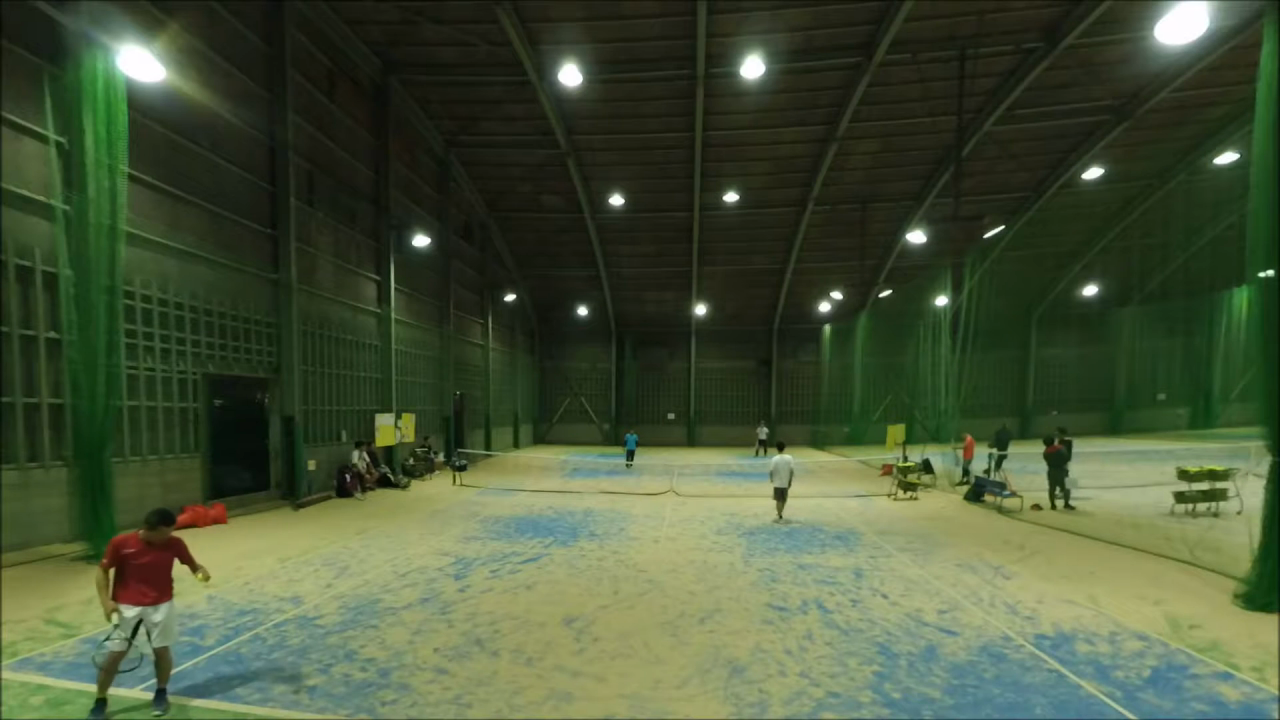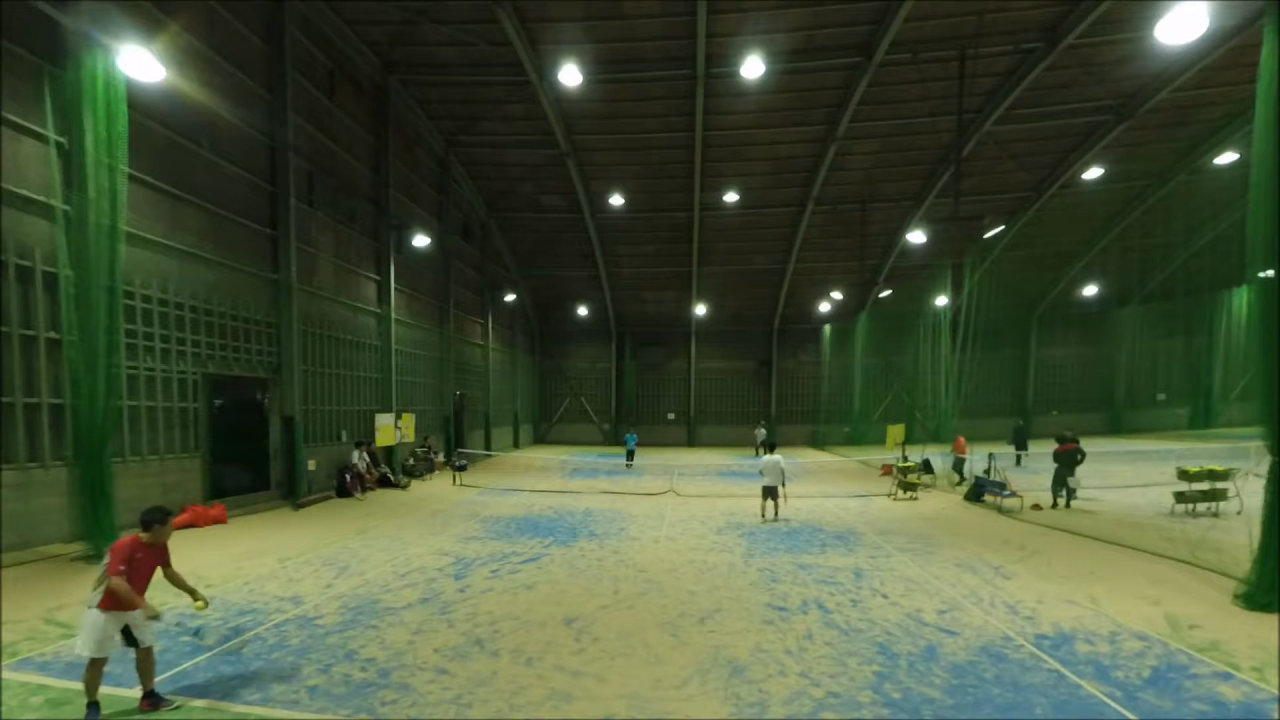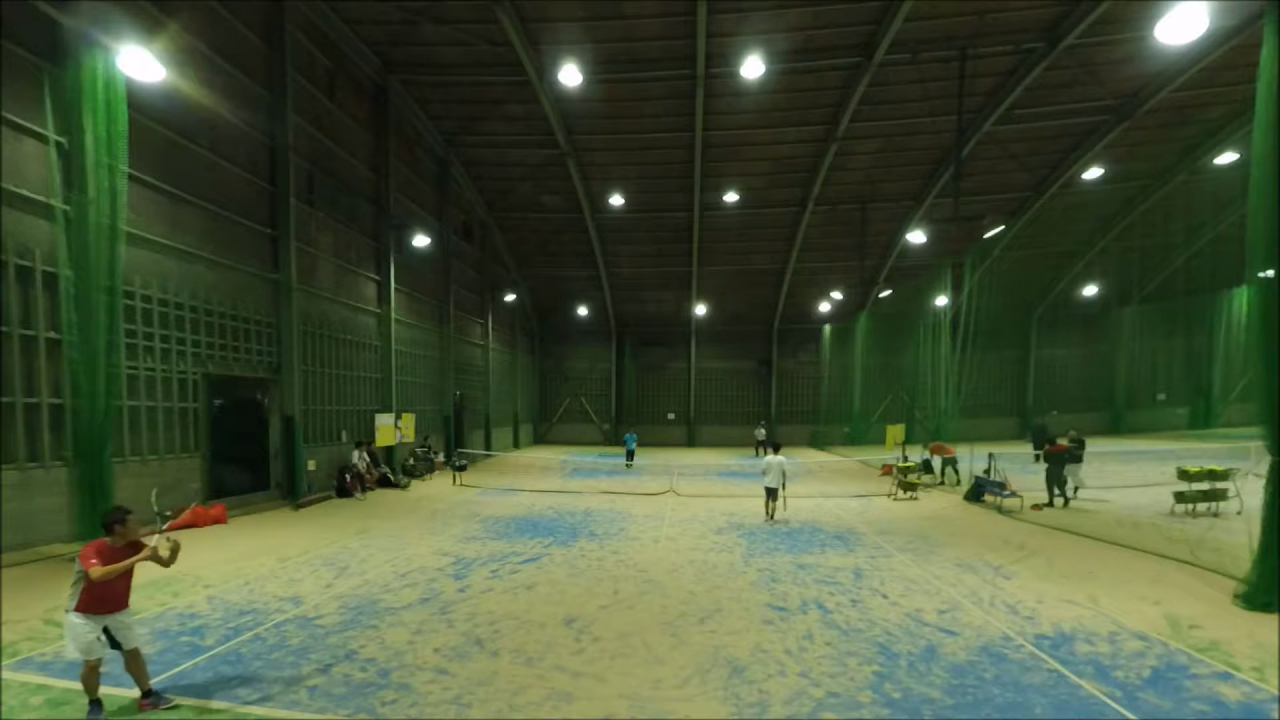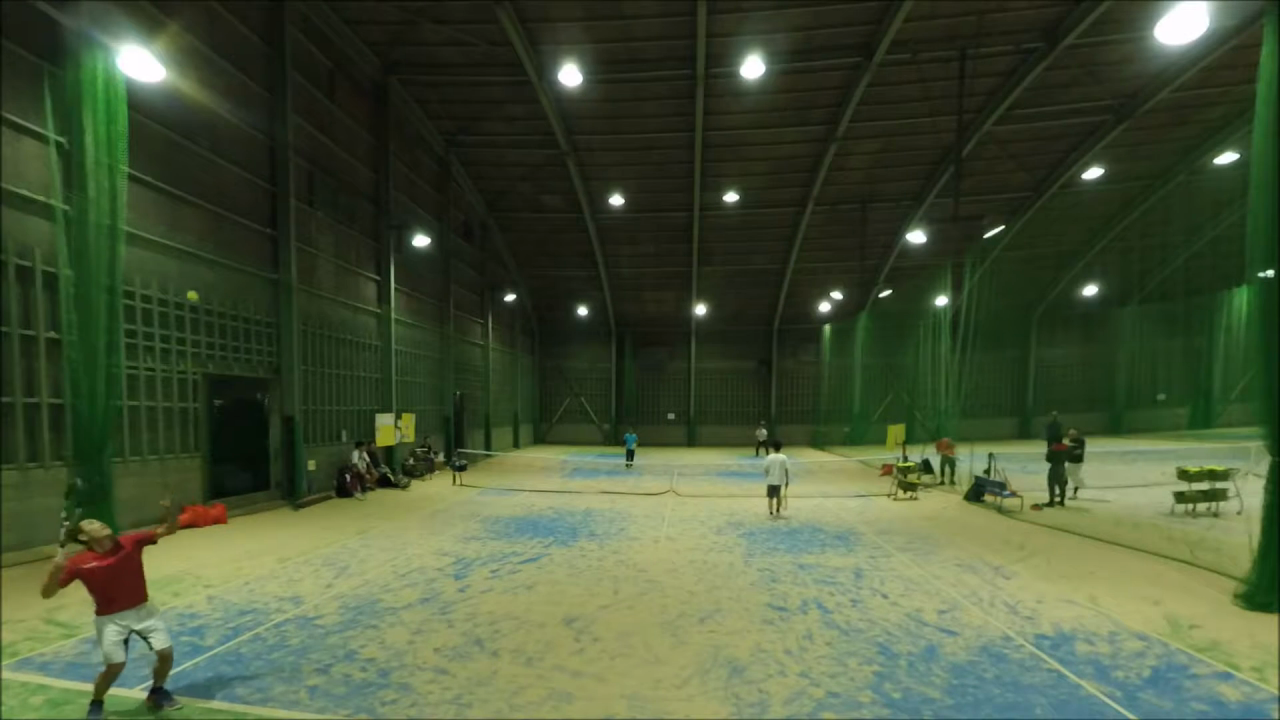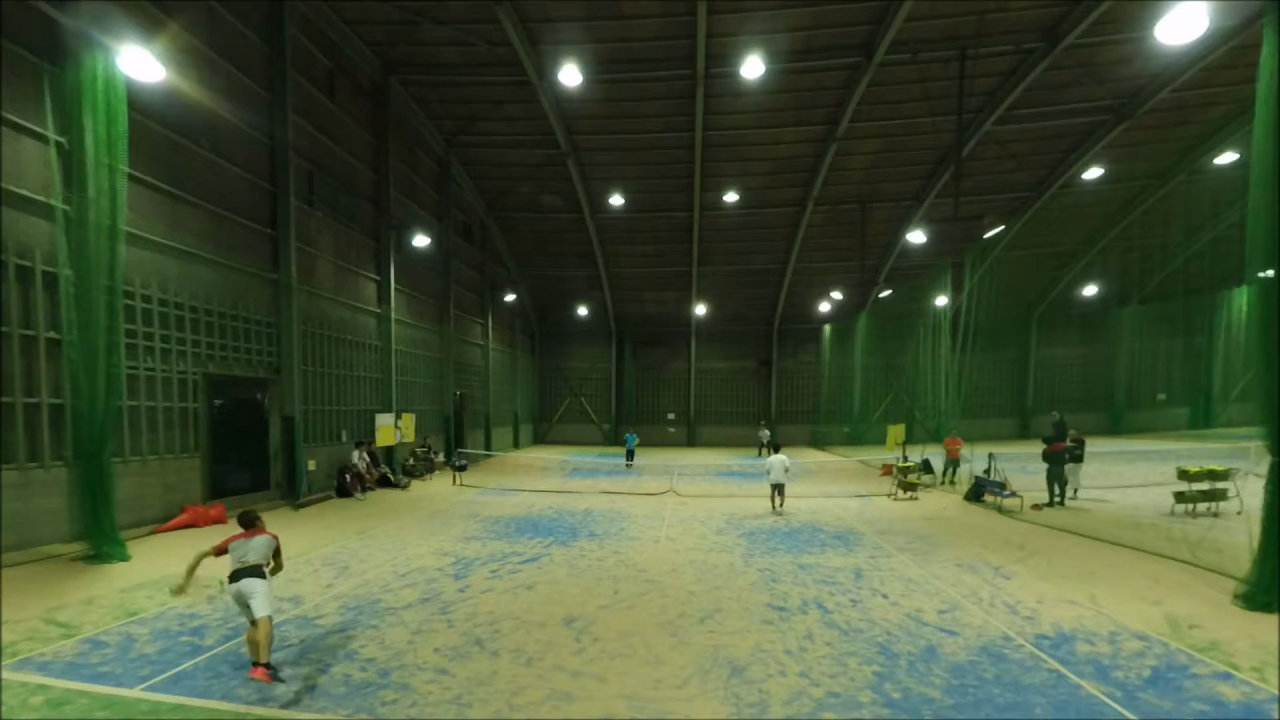
dt=1s
person 1, frame 1
left shoulder: (175, 544)
right shoulder: (120, 543)
left elbow: (192, 565)
right elbow: (102, 571)
left wrist: (200, 571)
right wrist: (105, 601)
left hip: (160, 604)
right hip: (125, 605)
left knee: (162, 650)
right knee: (114, 655)
left ankle: (161, 693)
right ankle: (100, 702)
person 1, frame 2
left shoulder: (160, 547)
right shoulder: (124, 547)
left elbow: (169, 573)
right elbow: (117, 583)
left wrist: (193, 593)
right wrist: (145, 606)
left hip: (135, 608)
right hip: (107, 609)
left knee: (146, 651)
right knee: (97, 660)
left ankle: (149, 696)
person 1, frame 3
left shoulder: (134, 546)
right shoulder: (91, 551)
left elbow: (166, 563)
right elbow: (98, 575)
left wrist: (173, 551)
right wrist: (138, 558)
left hip: (118, 611)
right hip: (85, 615)
left knee: (133, 652)
right knee: (93, 662)
left ankle: (148, 695)
person 1, frame 4
left shoulder: (130, 542)
right shoulder: (78, 563)
left elbow: (168, 530)
right elbow: (47, 594)
left wrist: (169, 511)
right wrist: (54, 573)
left hip: (142, 610)
right hip: (111, 618)
left knee: (166, 652)
right knee: (115, 666)
left ankle: (157, 692)
person 1, frame 5
left shoulder: (233, 540)
right shoulder: (271, 538)
left elbow: (198, 558)
right elbow: (278, 566)
left wrist: (185, 583)
left hip: (235, 582)
right hip: (256, 579)
left knee: (255, 623)
right knee: (265, 621)
left ankle: (256, 665)
right ankle: (264, 668)
